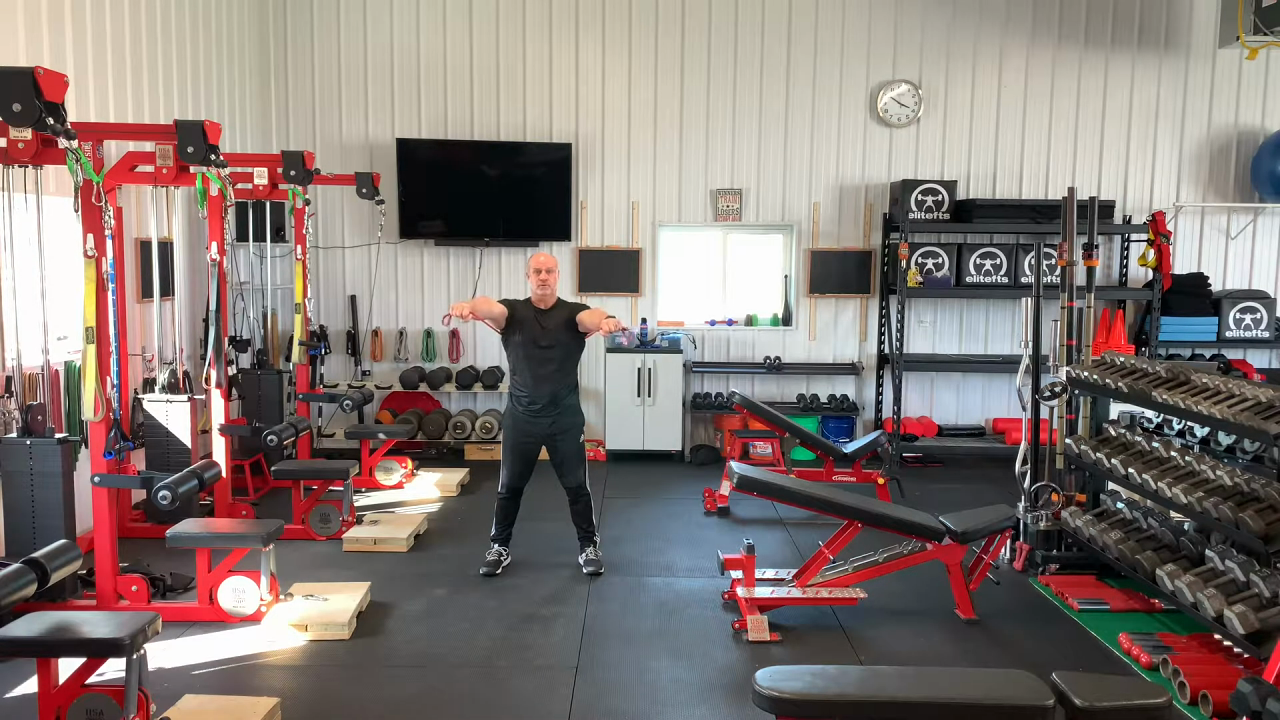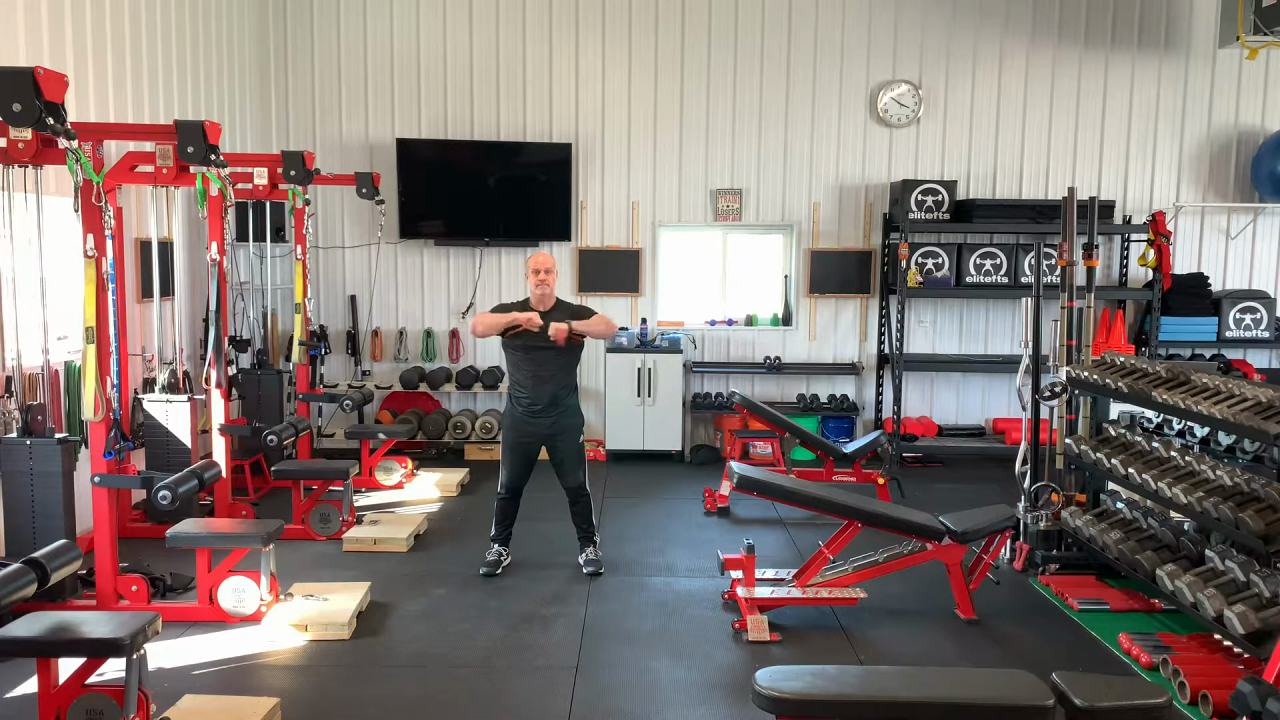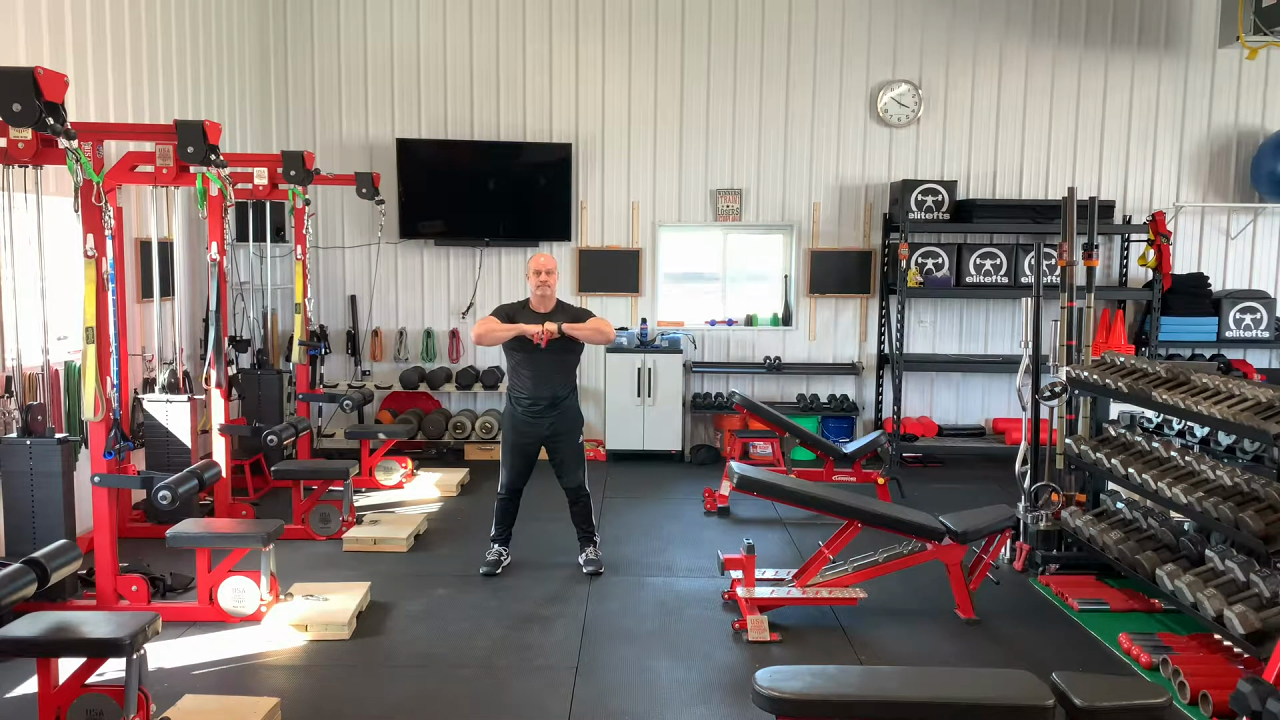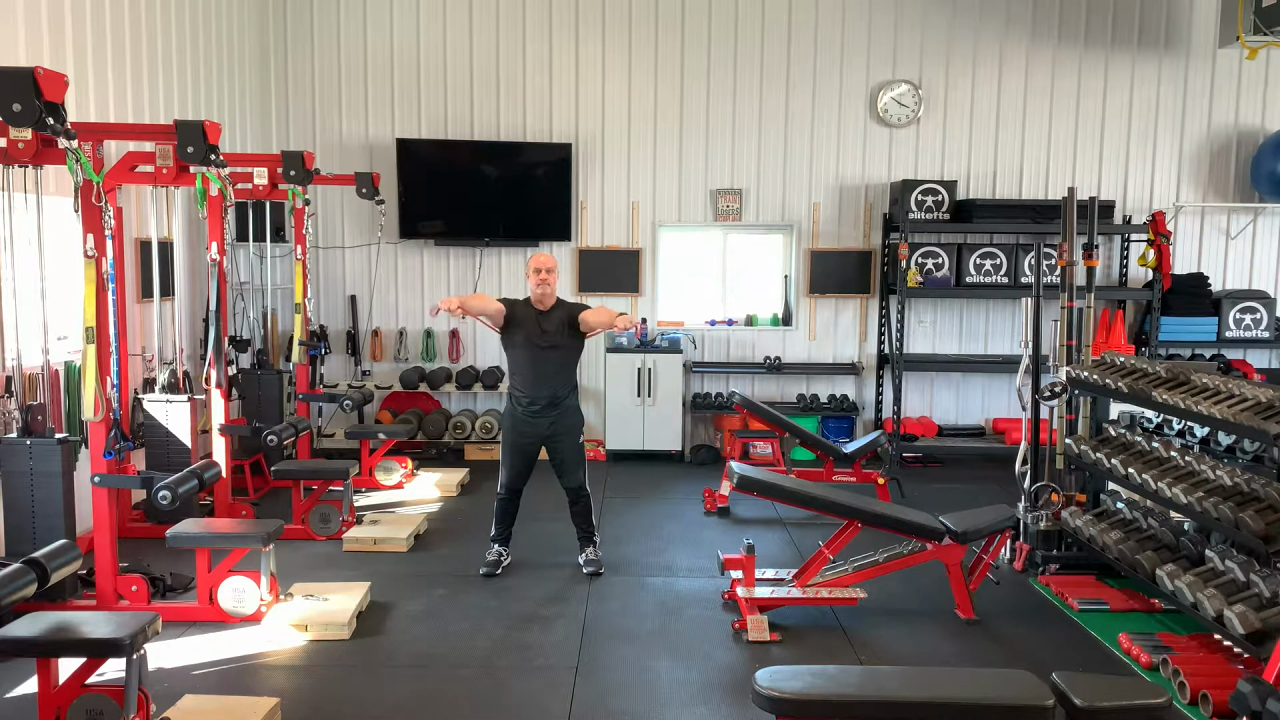
dt=0.5s
person 1, frame 1
left shoulder: (573, 312)
right shoulder: (514, 311)
left elbow: (591, 318)
right elbow: (490, 307)
left wrist: (606, 320)
right wrist: (470, 306)
left hip: (565, 418)
right hip: (521, 417)
left knee: (577, 486)
right knee: (510, 487)
left ankle: (588, 547)
right ankle: (499, 547)
person 1, frame 2
left shoulder: (574, 312)
right shoulder: (511, 312)
left elbow: (610, 328)
right elbow: (477, 327)
left wrist: (570, 326)
right wrist: (517, 318)
left hip: (564, 418)
right hip: (520, 418)
left knee: (576, 486)
right knee: (509, 487)
left ankle: (589, 547)
right ankle: (499, 548)
person 1, frame 3
left shoulder: (574, 315)
right shoulder: (510, 313)
left elbow: (607, 334)
right elbow: (478, 334)
left wrist: (560, 328)
right wrist: (523, 328)
left hip: (564, 418)
right hip: (520, 418)
left knee: (576, 487)
right knee: (509, 487)
left ankle: (589, 547)
right ankle: (499, 547)
person 1, frame 4
left shoulder: (573, 313)
right shoulder: (512, 311)
left elbow: (596, 317)
right elbow: (485, 304)
left wrist: (616, 317)
right wrist: (460, 303)
left hip: (564, 418)
right hip: (520, 417)
left knee: (576, 487)
right knee: (509, 487)
left ankle: (588, 547)
right ankle: (499, 547)
